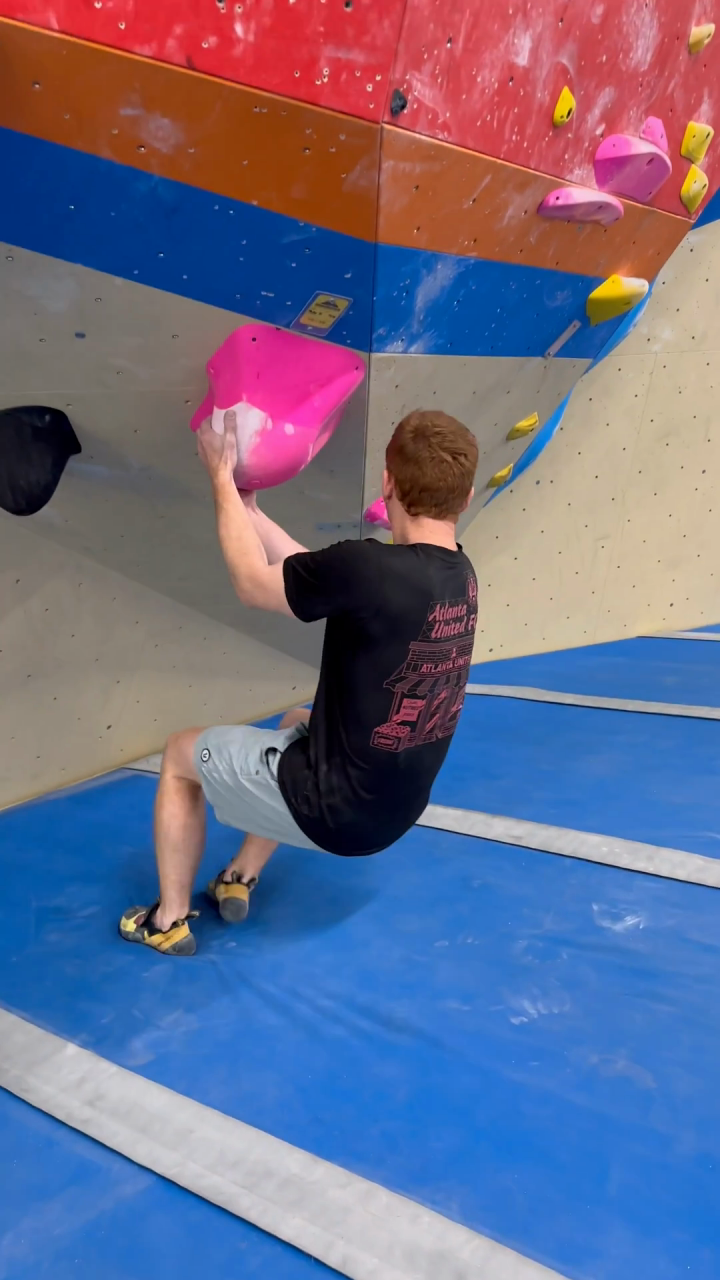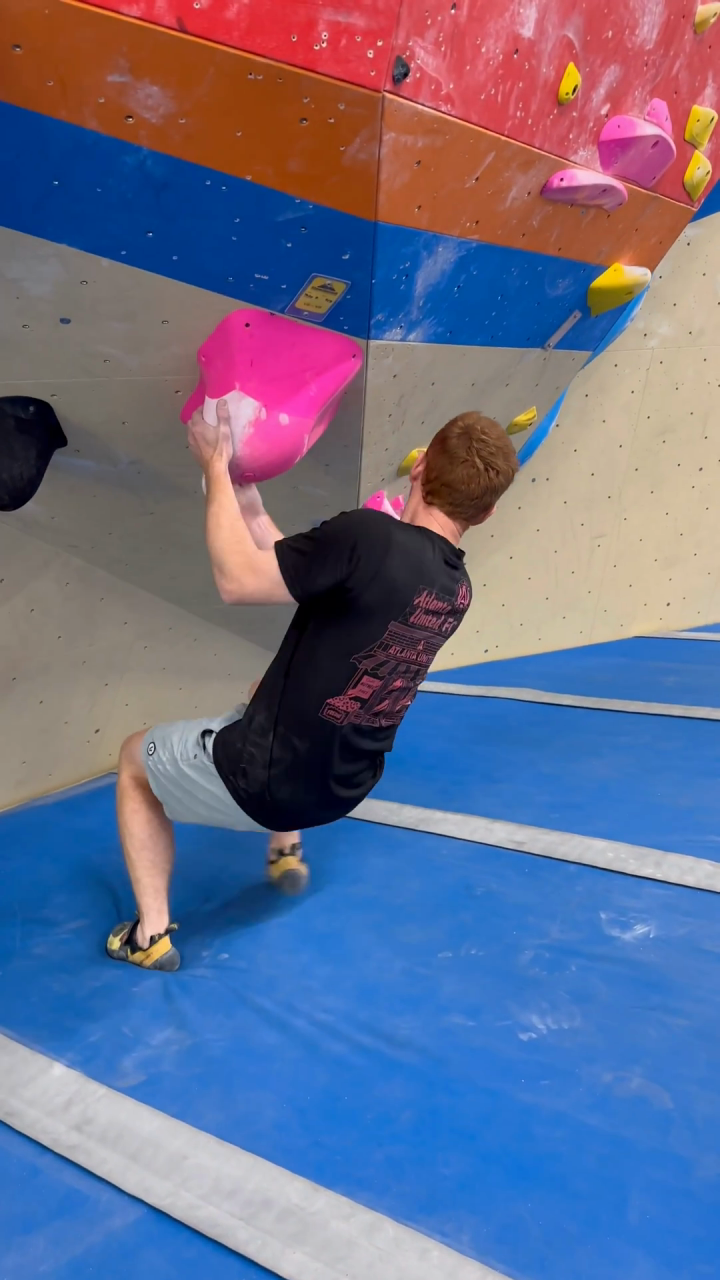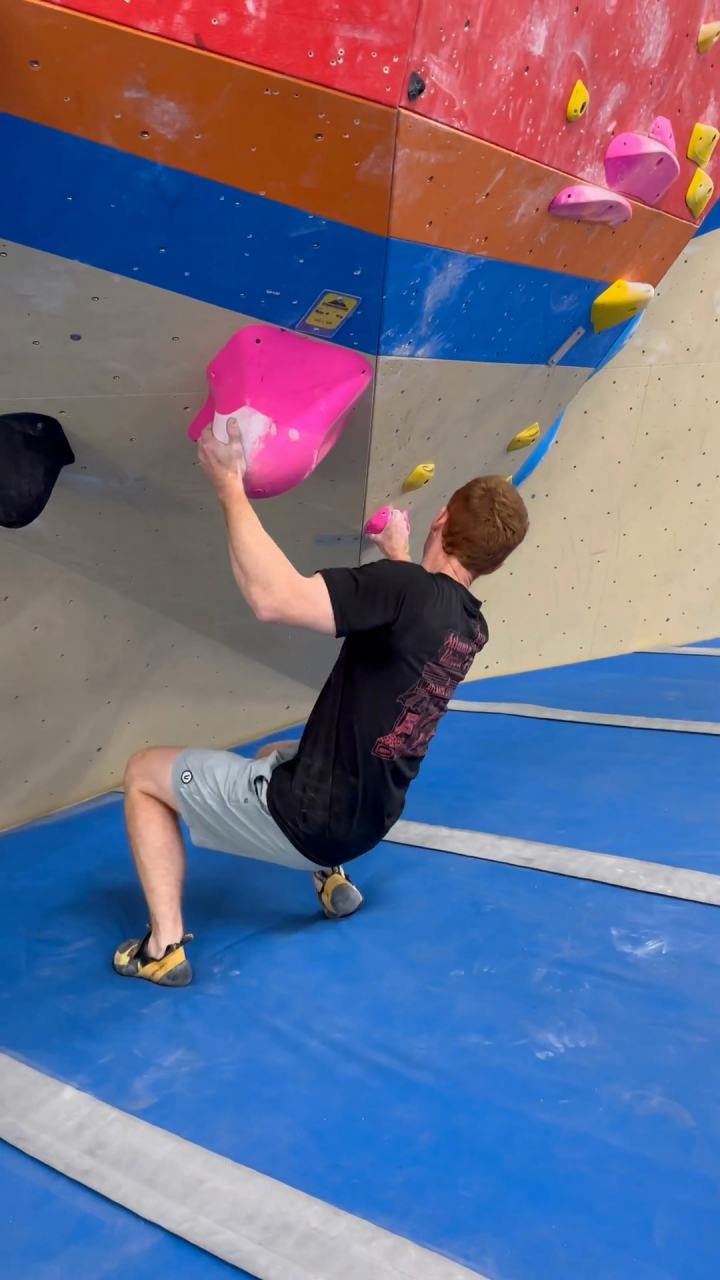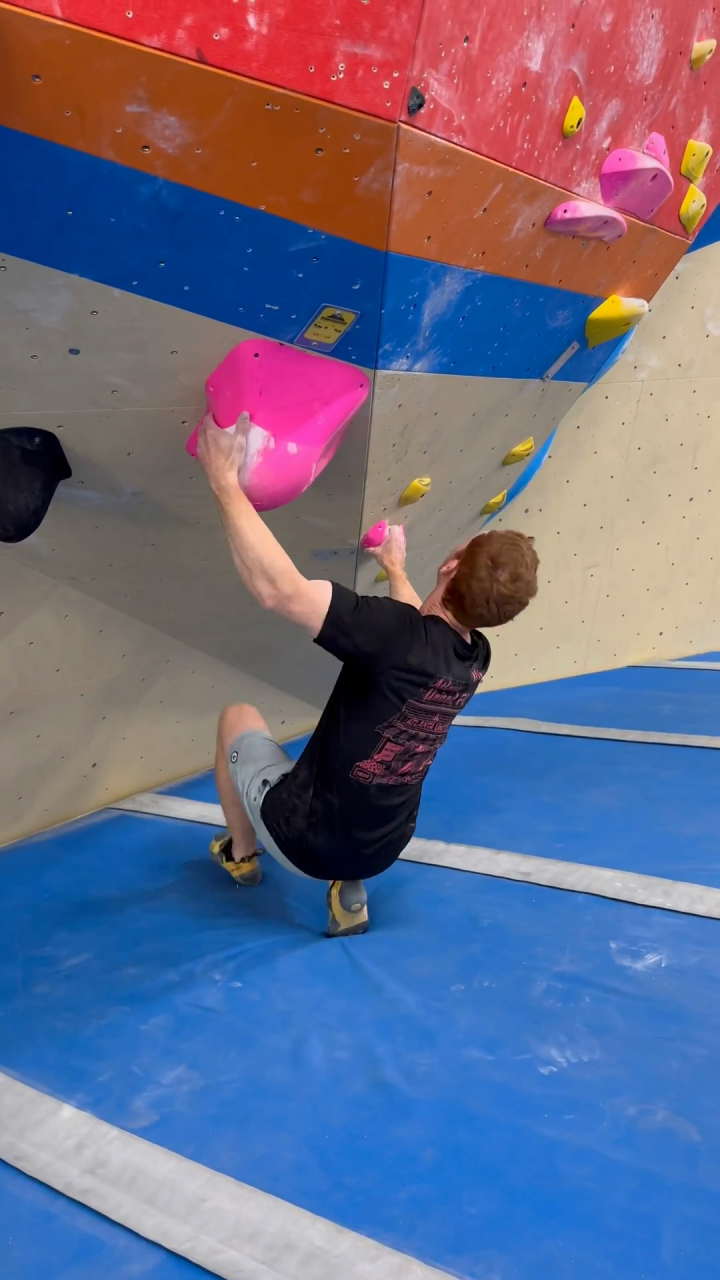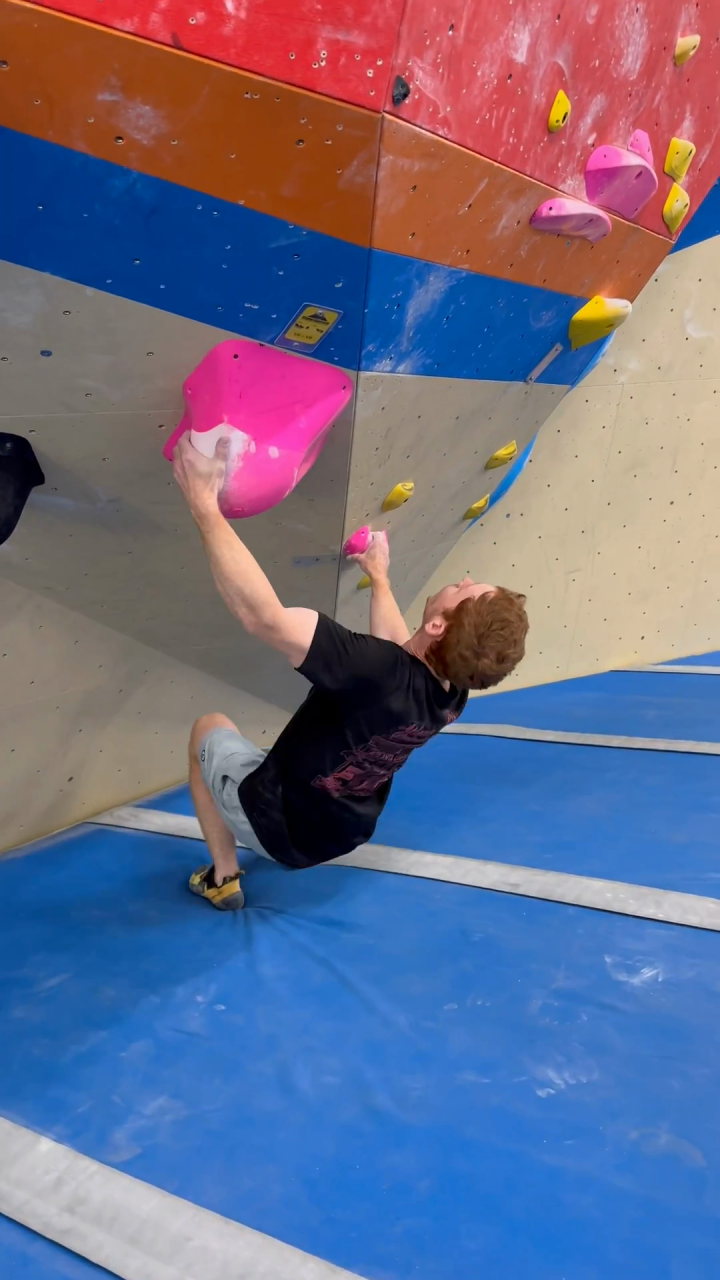
dt=0.5s
person 1, frame 1
left shoulder: (367, 568)
right shoulder: (461, 576)
left elbow: (253, 584)
left wrist: (221, 475)
right wrist: (250, 513)
left hip: (332, 812)
right hip: (393, 813)
left knee: (182, 750)
right knee: (304, 726)
left ankle: (170, 918)
right ankle: (239, 880)
person 1, frame 2
left shoulder: (367, 538)
right shoulder: (457, 587)
left elbow: (236, 580)
left wrist: (215, 468)
right wrist: (255, 519)
left hip: (267, 778)
right hip: (343, 789)
left knee: (136, 756)
left ankle: (152, 933)
right ankle: (287, 854)
person 1, frame 3
left shoulder: (403, 591)
right shoulder: (472, 628)
left elbow: (273, 599)
left wrist: (230, 487)
right wrist: (398, 558)
left hip: (309, 821)
right hip: (364, 822)
left knee: (145, 772)
right knee: (280, 754)
left ankle: (165, 947)
right ankle: (333, 880)
person 1, frame 4
left shoulder: (392, 631)
right shoulder: (475, 658)
left elbow: (278, 588)
left wrist: (226, 483)
right wrist: (395, 570)
left hip: (304, 836)
right hip: (382, 847)
left knee: (239, 718)
left ankle: (242, 855)
right ankle: (350, 893)
person 1, frame 5
left shoulder: (373, 670)
right shoulder: (453, 696)
left elbow: (262, 614)
left wrist: (204, 505)
right wrist: (378, 577)
left hip: (275, 822)
right hip: (341, 832)
left knee: (210, 727)
left ankle: (223, 879)
